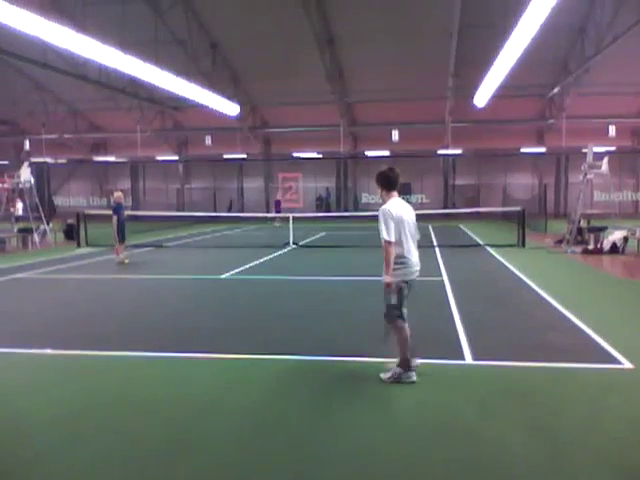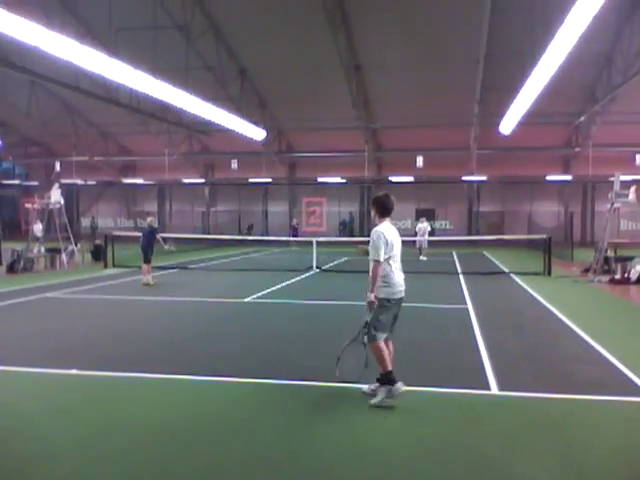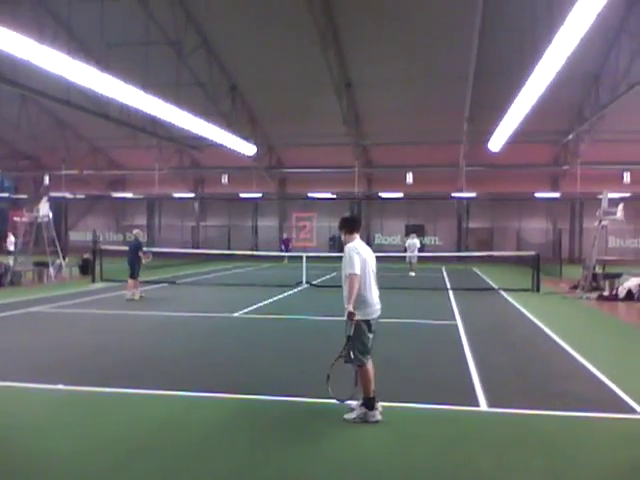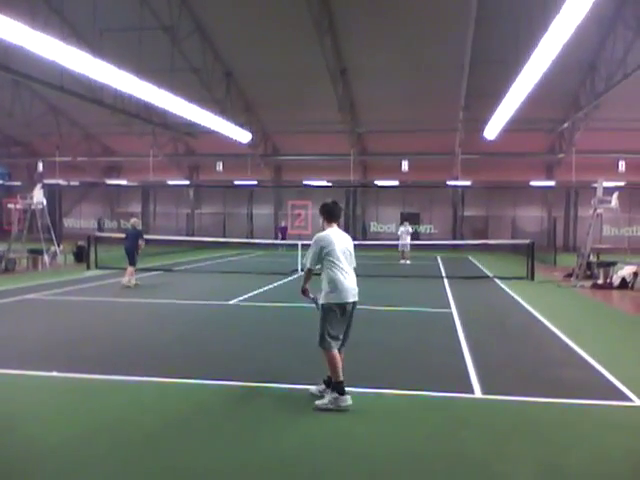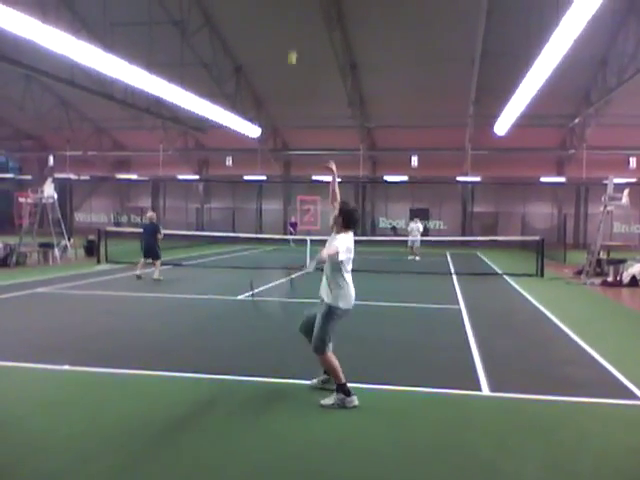
dt=1s
person 1, frame 1
left shoulder: (387, 209)
right shoulder: (407, 207)
left elbow: (389, 244)
left wrist: (387, 275)
left hip: (398, 271)
right hip: (411, 267)
left knee: (397, 319)
right knee: (397, 316)
left ankle: (405, 369)
right ankle: (406, 360)
person 1, frame 2
left shoulder: (378, 232)
right shoulder: (393, 231)
left elbow: (378, 264)
left wrist: (372, 292)
right wrist: (369, 253)
left hip: (383, 292)
right hip: (397, 290)
left knee: (374, 336)
right knee: (385, 337)
left ankle: (390, 383)
right ankle: (384, 382)
person 1, frame 3
left shoulder: (351, 248)
right shoulder: (366, 249)
left elbow: (354, 277)
left wrist: (349, 305)
left hip: (360, 310)
right hip: (371, 308)
left knee: (361, 359)
right knee: (365, 357)
left ankle: (370, 409)
right ankle: (370, 401)
person 1, frame 4
left shoulder: (321, 238)
right shoulder: (347, 238)
left elbow: (309, 267)
left wrist: (304, 285)
left hip: (334, 296)
right hip: (351, 294)
left knee: (329, 344)
right knee: (338, 343)
left ankle: (340, 394)
right ankle: (330, 384)
person 1, frame 5
left shoulder: (343, 240)
right shoulder: (342, 233)
left elbow: (335, 249)
right elbow: (335, 200)
left wrist: (324, 255)
right wrist: (334, 176)
left hip: (337, 301)
right hip: (330, 299)
left knee: (321, 347)
right knee: (308, 329)
left ankle: (345, 394)
right ankle: (329, 376)
